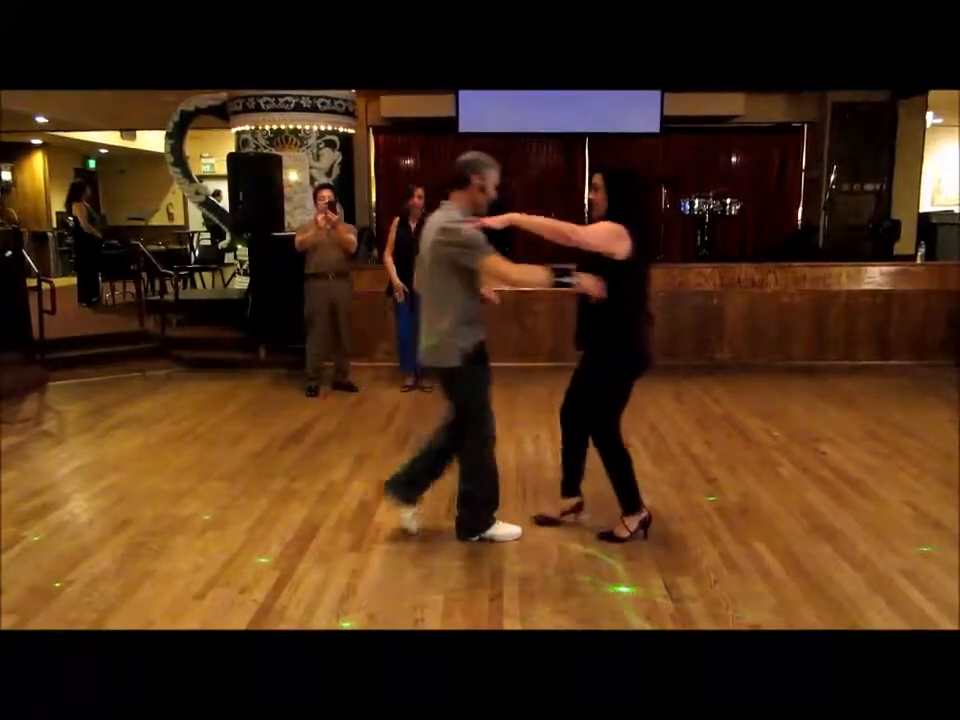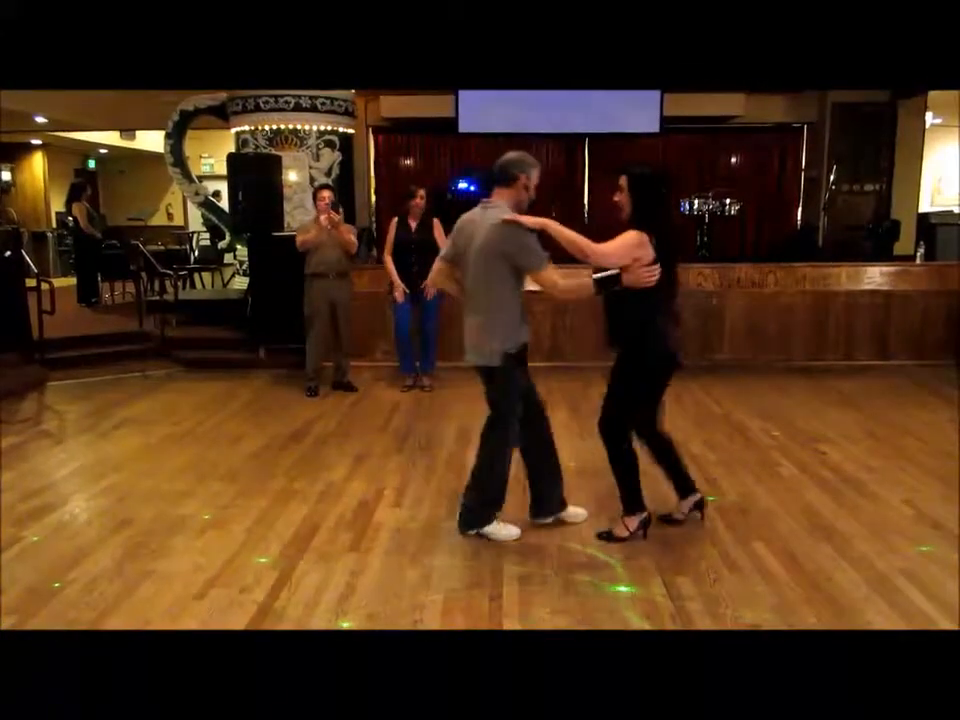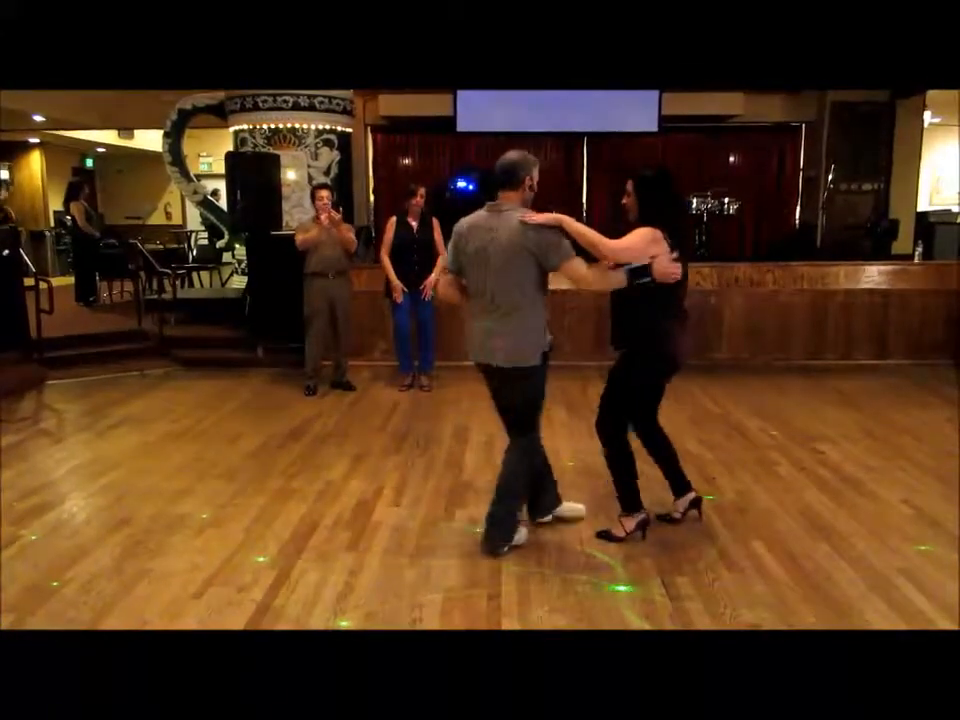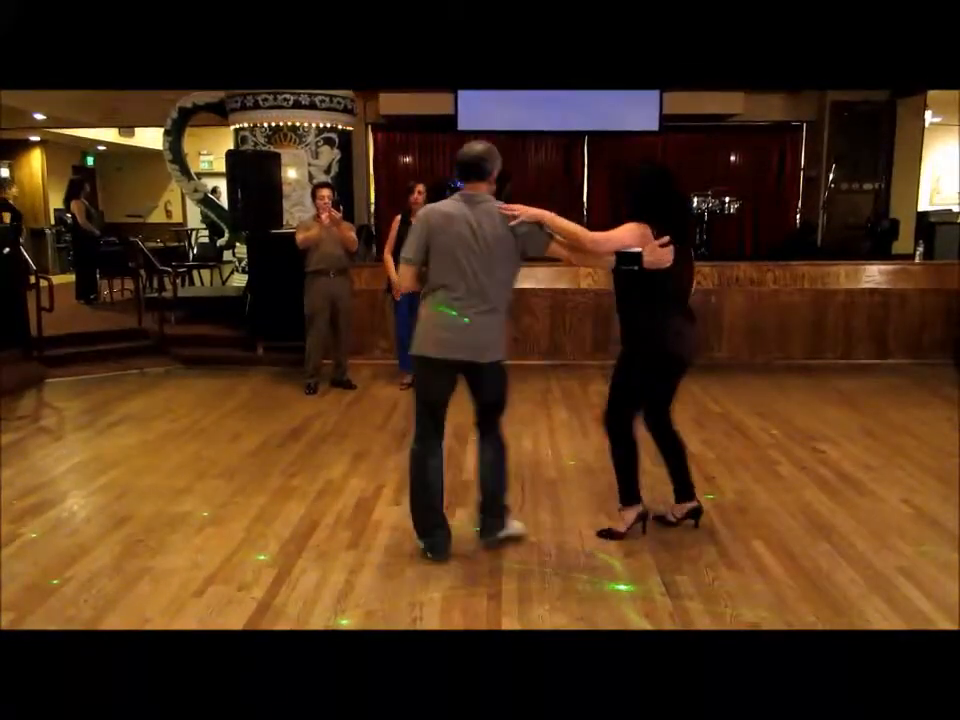
dt=0.4s
person 1, frame 1
left shoulder: (438, 221)
right shoulder: (456, 228)
left elbow: (422, 282)
right elbow: (509, 273)
right wrist: (570, 279)
left hip: (444, 343)
right hip: (457, 347)
left knee: (463, 424)
right knee: (477, 432)
left ankle: (406, 487)
right ankle: (475, 522)
person 1, frame 2
left shoulder: (467, 221)
right shoulder: (510, 227)
left elbow: (438, 278)
right elbow: (558, 287)
right wrist: (620, 278)
left hip: (493, 342)
right hip: (500, 347)
left knee: (533, 420)
right knee: (503, 429)
left ankle: (549, 505)
right ankle: (477, 517)
person 1, frame 3
left shoulder: (466, 227)
right shoulder: (536, 228)
left elbow: (446, 289)
right elbow: (587, 279)
right wrist: (648, 271)
left hip: (483, 348)
right hip: (523, 349)
left knee: (521, 430)
right knee: (523, 436)
left ankle: (545, 502)
right ankle: (500, 530)
person 1, frame 4
left shoulder: (430, 216)
right shoulder: (512, 221)
left elbow: (405, 282)
right elbow: (576, 254)
left hip: (435, 343)
right hip: (486, 346)
left knee: (427, 438)
right knee: (489, 432)
left ankle: (433, 537)
right ankle: (494, 523)
person 2, frame 1
left shoulder: (616, 232)
right shoulder: (611, 236)
left elbow: (571, 234)
left wrist: (514, 218)
left hip: (619, 348)
right hip: (606, 344)
left knee: (603, 429)
right knee: (573, 416)
left ankle: (635, 513)
right ankle: (570, 498)
person 2, frame 2
left shoulder: (639, 239)
right shoulder: (648, 238)
left elbow: (594, 254)
left wrist: (545, 224)
left hip: (645, 351)
right hip: (649, 348)
left knee: (612, 426)
right knee: (644, 425)
left ankle: (634, 514)
right ankle: (688, 496)
person 2, frame 3
left shoulder: (652, 236)
right shoulder: (655, 238)
left elbow: (608, 250)
left wrist: (561, 220)
left hip: (647, 350)
right hip: (655, 347)
left knee: (610, 426)
right knee: (644, 422)
left ankle: (633, 513)
right ankle: (685, 494)
person 2, frame 4
left shoulder: (641, 232)
right shoulder: (672, 236)
left elbow: (591, 242)
left wrist: (542, 215)
left hip: (650, 344)
right hip: (674, 342)
left knee: (617, 419)
right knee: (657, 419)
left ankle: (631, 507)
right ankle: (686, 501)
person 3, frame 1
left shoulder: (347, 227)
right shoulder: (307, 227)
left elbow: (352, 247)
right elbow: (299, 245)
left wrist: (337, 226)
right wrist: (317, 227)
left hip: (341, 282)
right hip: (317, 283)
left knee: (342, 331)
right knee: (316, 332)
left ankle: (341, 377)
right ankle: (313, 380)
person 3, frame 2
left shoulder: (347, 228)
right shoulder: (307, 227)
left elbow: (352, 248)
right elbow: (301, 245)
left wrist: (338, 227)
right wrist: (320, 227)
left hip: (341, 282)
right hip: (317, 282)
left knee: (342, 331)
right knee: (316, 332)
left ankle: (341, 377)
right ankle: (312, 380)
person 3, frame 3
left shoulder: (345, 227)
right shoulder: (306, 226)
left elbow: (352, 247)
right elbow: (301, 244)
left wrist: (338, 226)
right wrist: (320, 226)
left hip: (341, 281)
right hip: (316, 282)
left knee: (341, 330)
right knee: (315, 331)
left ankle: (340, 376)
right ankle: (311, 379)
person 3, frame 4
left shoulder: (345, 225)
right shoulder: (306, 225)
left elbow: (353, 246)
right elbow: (301, 243)
left wrist: (339, 225)
right wrist: (321, 225)
left hip: (341, 280)
right hip: (317, 280)
left knee: (342, 329)
right knee: (316, 330)
left ankle: (340, 375)
right ankle: (312, 378)
person 4, frame 1
right shoulder: (398, 222)
right elbow: (388, 254)
right wrist: (395, 279)
right hip: (403, 285)
right knee: (404, 329)
left ankle: (424, 373)
right ankle: (409, 373)
person 4, frame 2
left shoulder: (433, 223)
right shoulder: (396, 222)
right elbow: (387, 254)
right wrist: (395, 280)
left hip: (428, 284)
right hip: (403, 284)
left knee: (428, 329)
right knee: (401, 329)
left ankle: (426, 373)
right ankle: (409, 373)
person 4, frame 3
left shoulder: (432, 222)
right shoulder: (395, 221)
left elbow: (442, 254)
right elbow: (384, 254)
left wrist: (433, 277)
right wrist: (393, 281)
left hip: (425, 284)
right hip: (401, 284)
left knee: (426, 328)
right knee: (401, 328)
left ankle: (424, 373)
right ankle: (407, 372)
person 4, frame 4
right shoulder: (399, 220)
right elbow: (387, 252)
right wrist: (393, 278)
right hip: (402, 282)
right knee: (402, 327)
right ankle: (406, 371)
